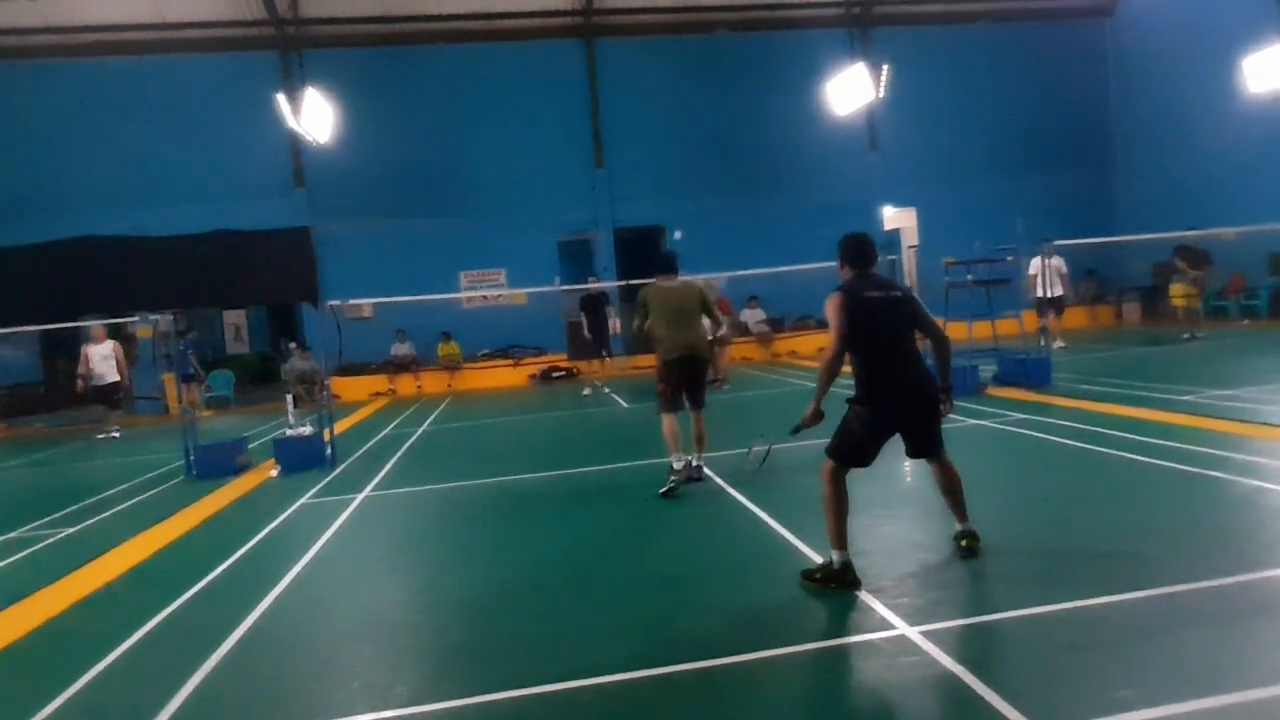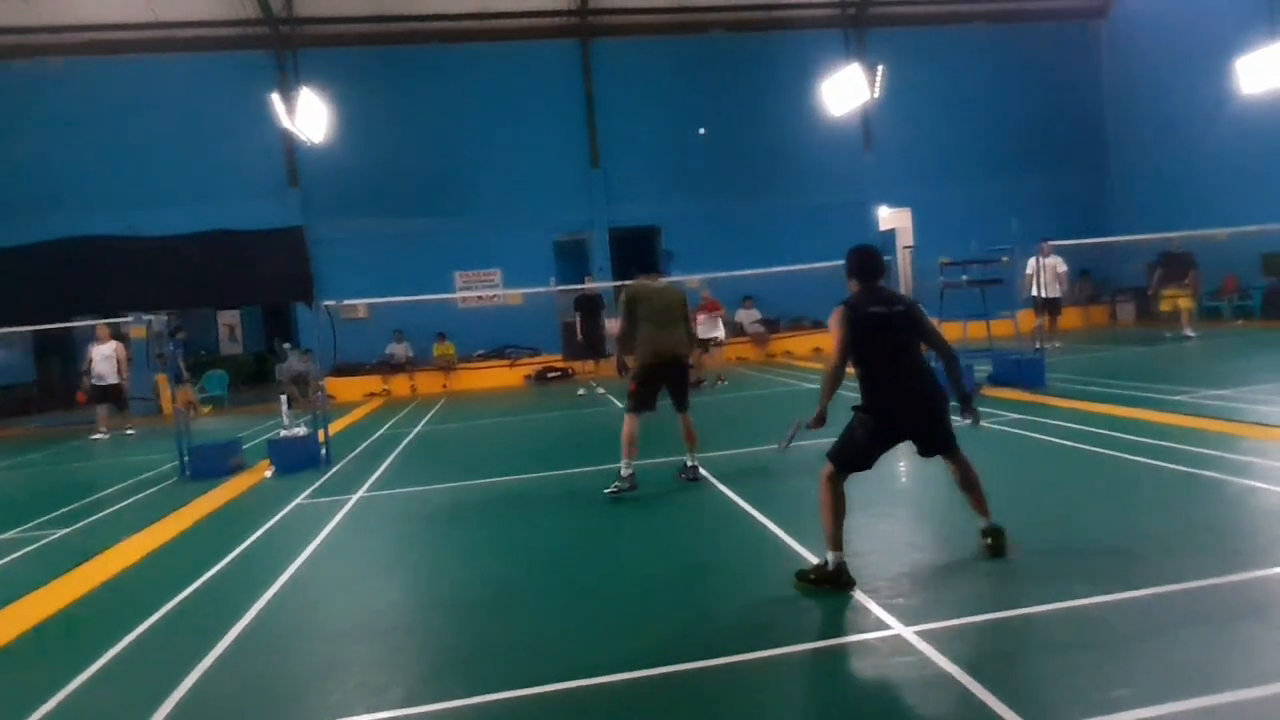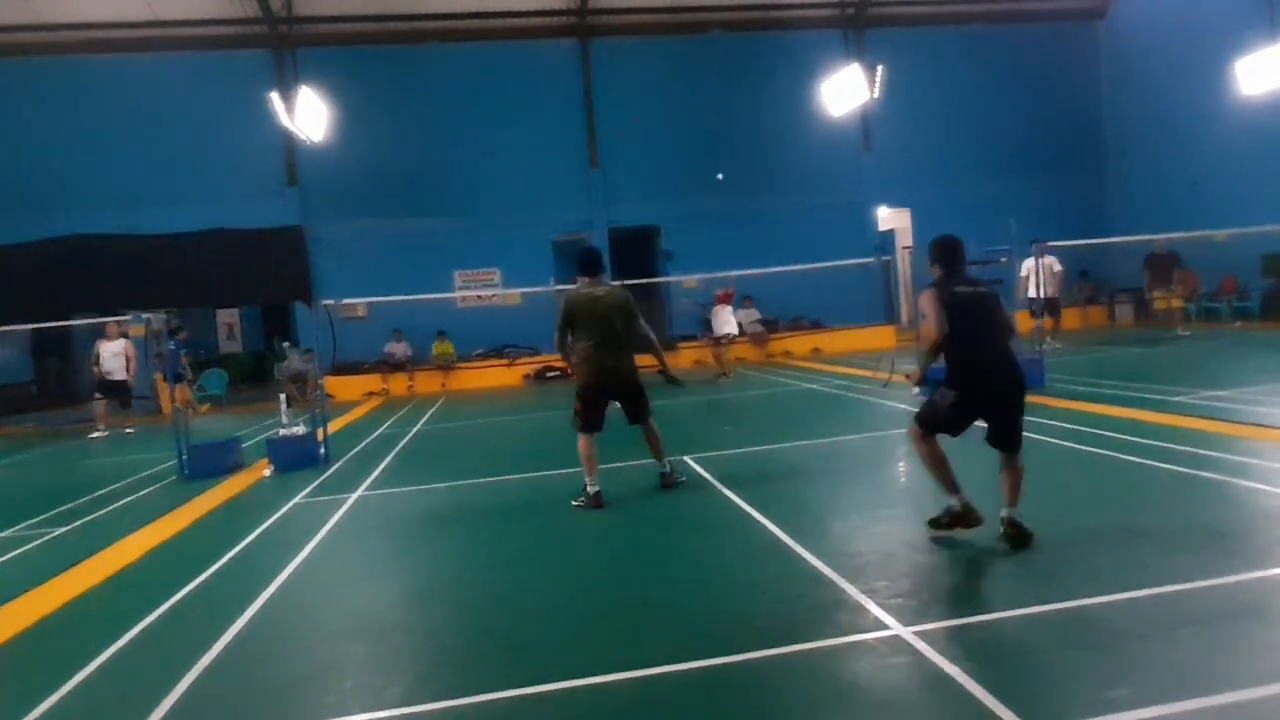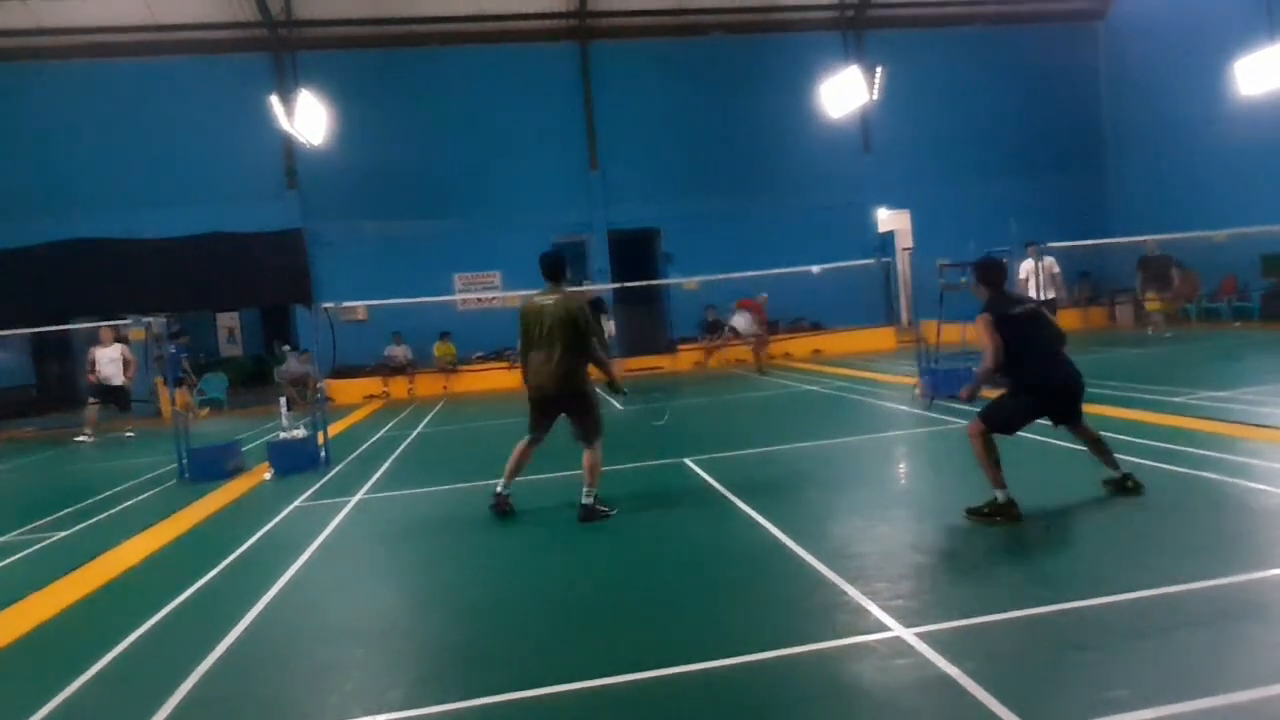
dt=0.4s
person 1, frame 1
left shoulder: (840, 298)
right shoulder: (901, 293)
left elbow: (836, 353)
right elbow: (940, 340)
left wrist: (816, 404)
right wrist: (944, 387)
left hip: (875, 399)
right hip: (920, 392)
left knee: (833, 471)
right knee: (937, 457)
left ankle: (840, 565)
right ankle: (966, 533)
person 1, frame 2
left shoulder: (845, 313)
right shoulder: (907, 306)
left elbow: (837, 366)
right elbow: (946, 352)
left wrist: (821, 409)
right wrist: (964, 396)
left hip: (880, 409)
right hip: (926, 402)
left knee: (831, 476)
right knee: (954, 457)
left ankle: (833, 566)
right ankle: (989, 528)
person 1, frame 3
left shoulder: (932, 293)
right shoulder: (986, 291)
left elbow: (937, 335)
right elbow: (1008, 332)
left wrist: (920, 370)
left hip: (966, 382)
right hip: (1008, 378)
left knee: (920, 433)
right knee: (1010, 452)
left ankle: (958, 506)
right ankle: (1011, 520)
person 1, frame 4
left shoulder: (987, 317)
right shoulder: (1029, 304)
left elbow: (994, 362)
right elbow: (1060, 339)
left wrist: (971, 389)
left hip: (1033, 389)
right hip: (1068, 378)
left knee: (978, 430)
right knee: (1075, 426)
left ankle: (1002, 502)
right ankle: (1121, 477)
person 2, frame 1
left shoulder: (647, 293)
right shoulder: (694, 288)
left elbow: (639, 328)
right elbow: (716, 321)
right wrist: (709, 335)
left hip: (670, 354)
right hip: (699, 352)
left knee: (668, 412)
right knee: (697, 410)
left ankle: (678, 466)
right ankle: (696, 464)
person 2, frame 2
left shoulder: (631, 291)
right shoulder: (676, 292)
left elbow: (622, 331)
right elbow: (689, 331)
right wrist: (687, 353)
left hip: (648, 358)
right hip: (678, 357)
left knee: (632, 414)
right knee: (683, 412)
left ankle: (626, 474)
right ankle: (691, 464)
person 2, frame 3
left shoulder: (572, 299)
right shoulder: (621, 296)
left elbow: (561, 342)
right elbow: (644, 332)
left wrist: (571, 363)
right wrist: (664, 365)
left hip: (589, 375)
right hip: (624, 371)
left knee: (586, 433)
right knee: (645, 422)
left ankle: (592, 490)
right ankle: (666, 472)
person 2, frame 4
left shoulder: (529, 306)
right shoulder: (576, 303)
left elbow: (522, 350)
right elbow: (593, 348)
left wrist: (529, 381)
right wrist: (611, 376)
left hip: (540, 385)
right hip: (572, 383)
left knee: (532, 439)
right knee: (592, 441)
left ankle: (501, 493)
right ankle: (589, 502)
